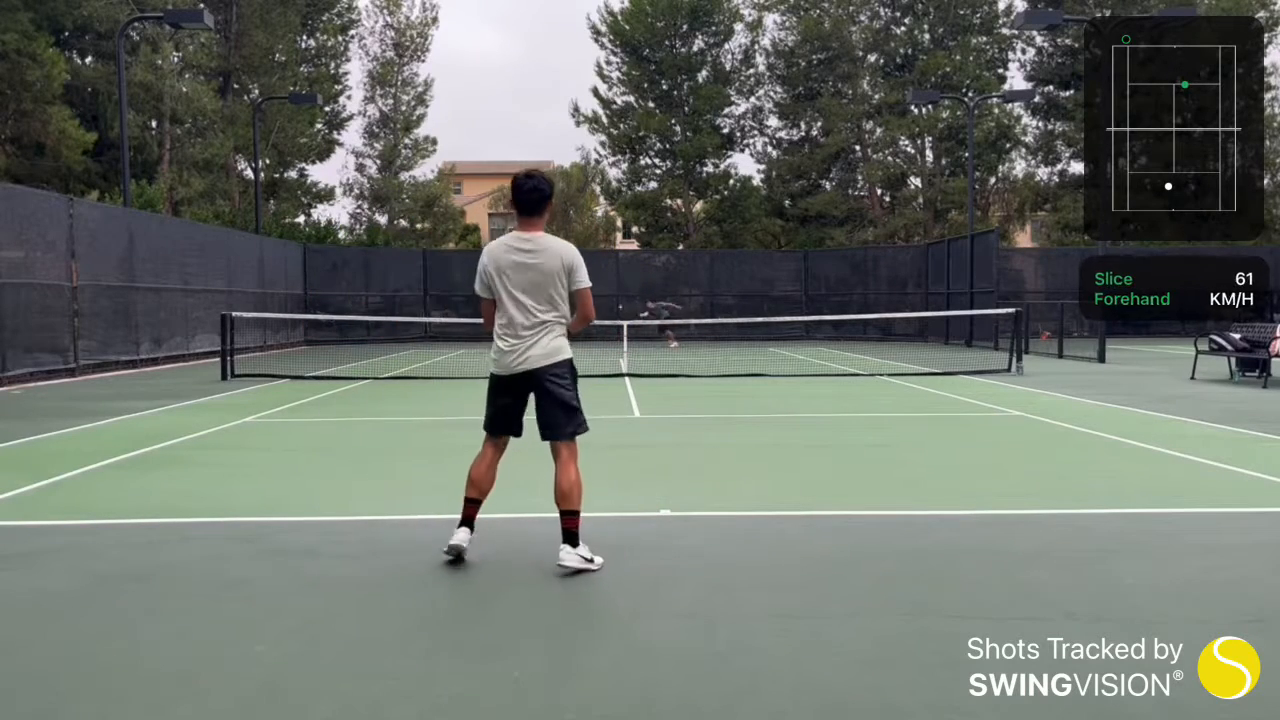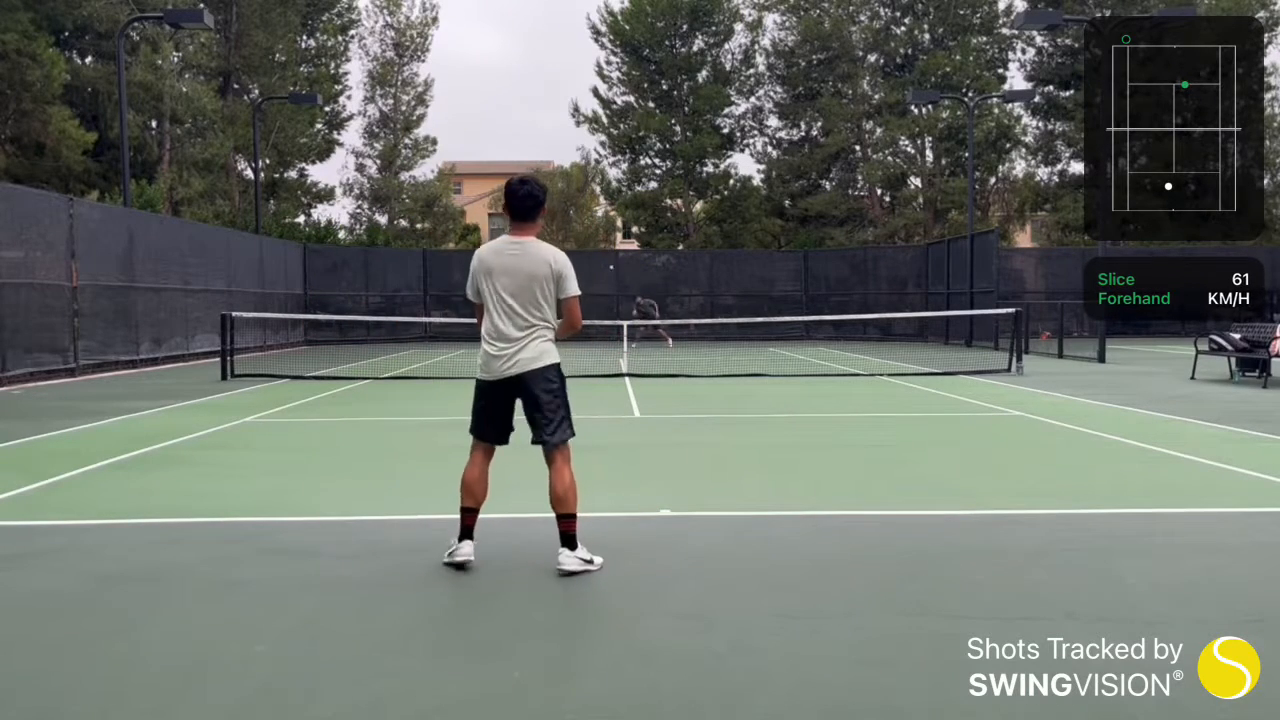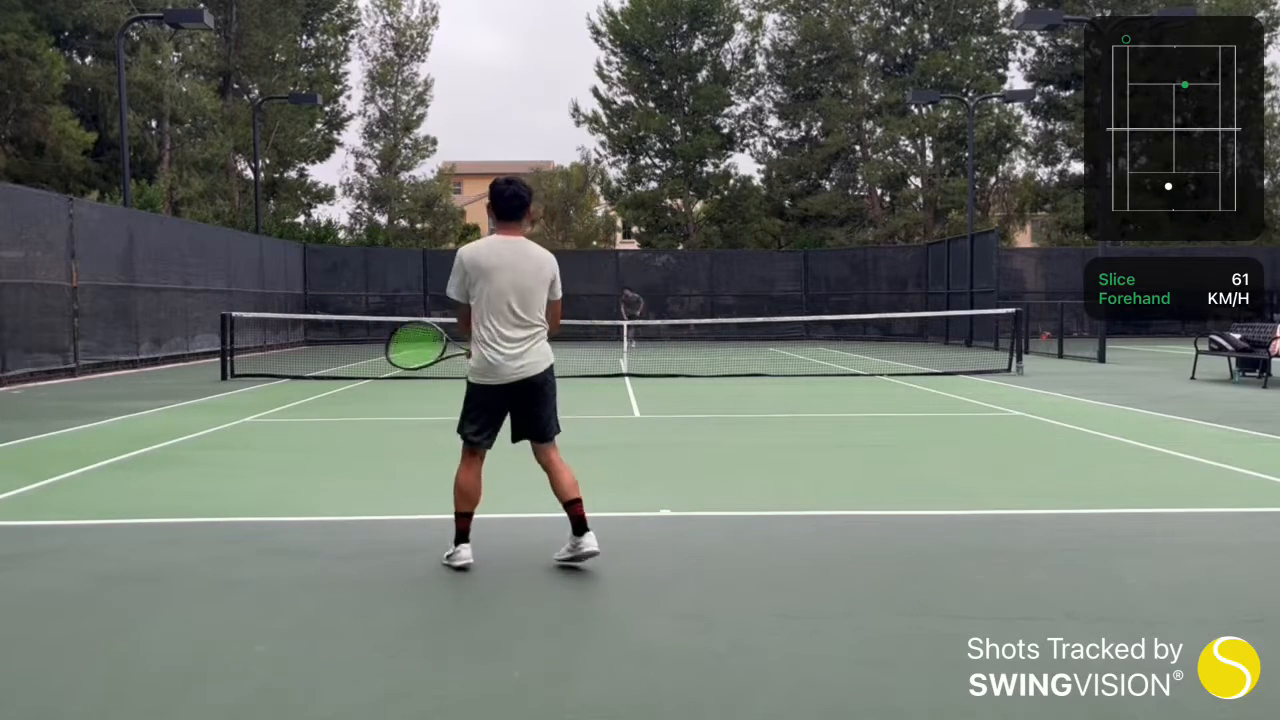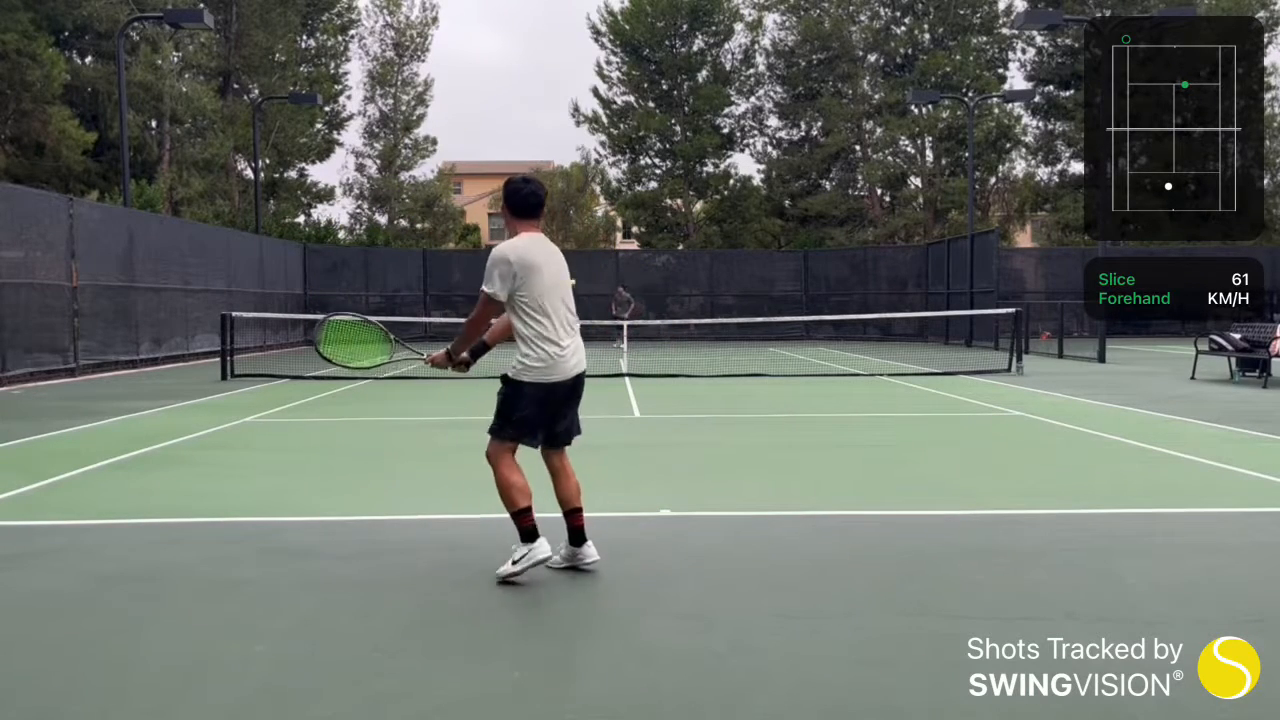
dt=0.3s
person 1, frame 1
left shoulder: (491, 253)
right shoulder: (566, 252)
left elbow: (488, 315)
right elbow: (587, 314)
left hip: (506, 363)
right hip: (553, 361)
left knee: (492, 447)
right knee: (566, 452)
left ankle: (463, 531)
right ankle: (571, 546)
person 1, frame 2
left shoulder: (482, 256)
right shoulder: (555, 258)
left elbow: (481, 312)
right elbow: (574, 322)
left hip: (493, 368)
right hip: (540, 366)
left knee: (481, 452)
right knee: (559, 456)
left ankle: (464, 542)
right ankle: (570, 549)
person 1, frame 3
left shoulder: (468, 255)
right shoulder: (545, 259)
left elbow: (464, 318)
left hip: (488, 372)
right hip: (537, 368)
left knee: (471, 456)
right knee: (548, 452)
left ankle: (461, 545)
right ankle: (582, 534)
person 1, frame 4
left shoulder: (506, 252)
right shoulder: (550, 251)
left elbow: (481, 317)
left wrist: (452, 353)
right wrist: (475, 351)
left hip: (538, 372)
right hip: (571, 366)
left knee: (500, 453)
right knee: (556, 455)
left ankle: (531, 543)
right ankle: (580, 545)
